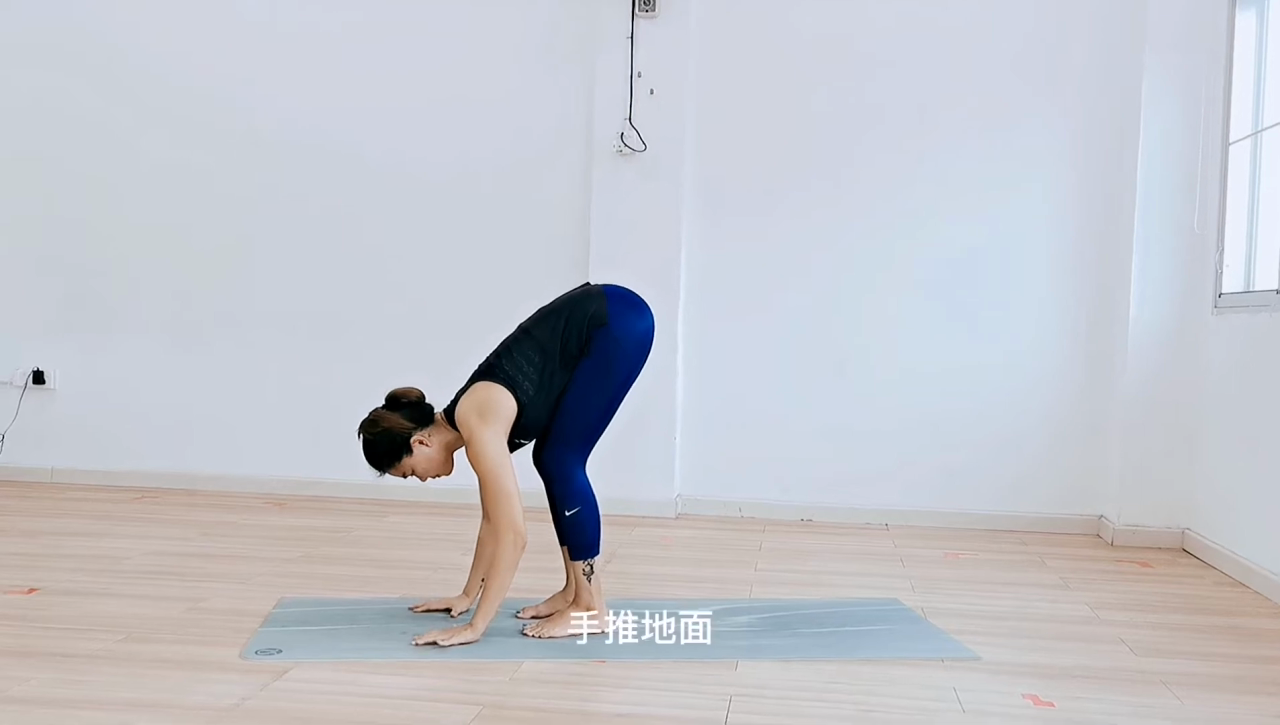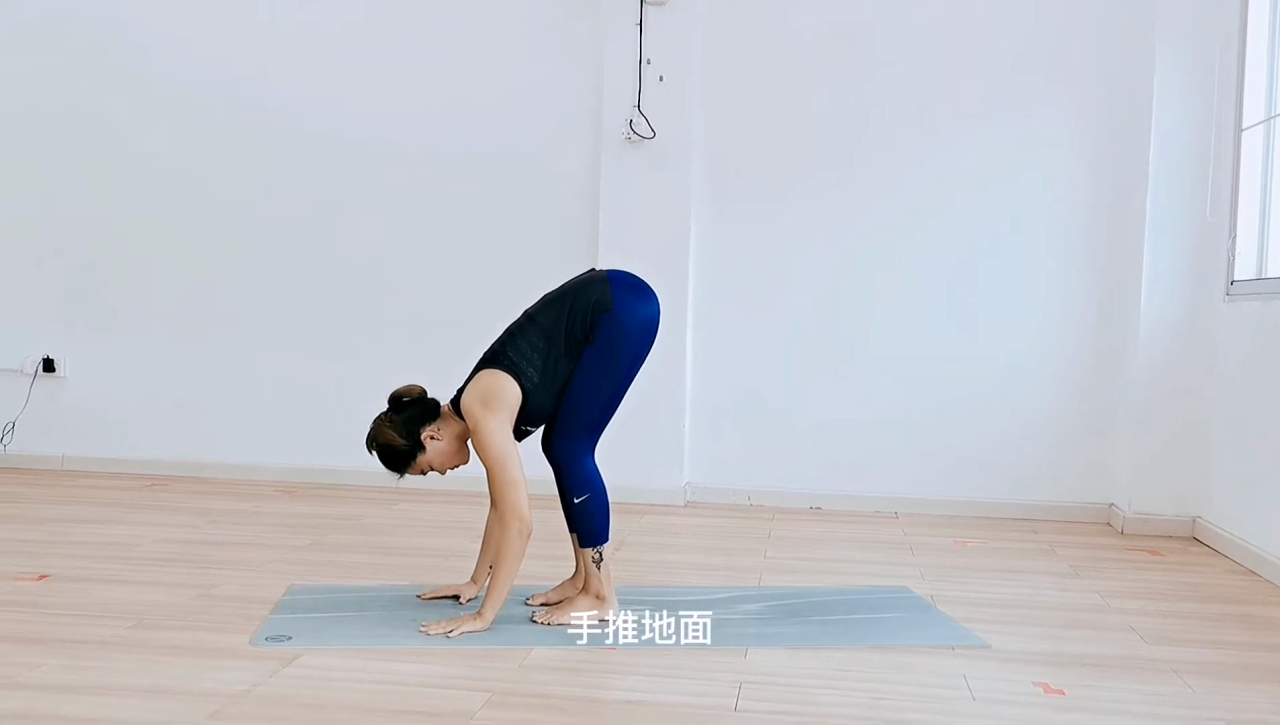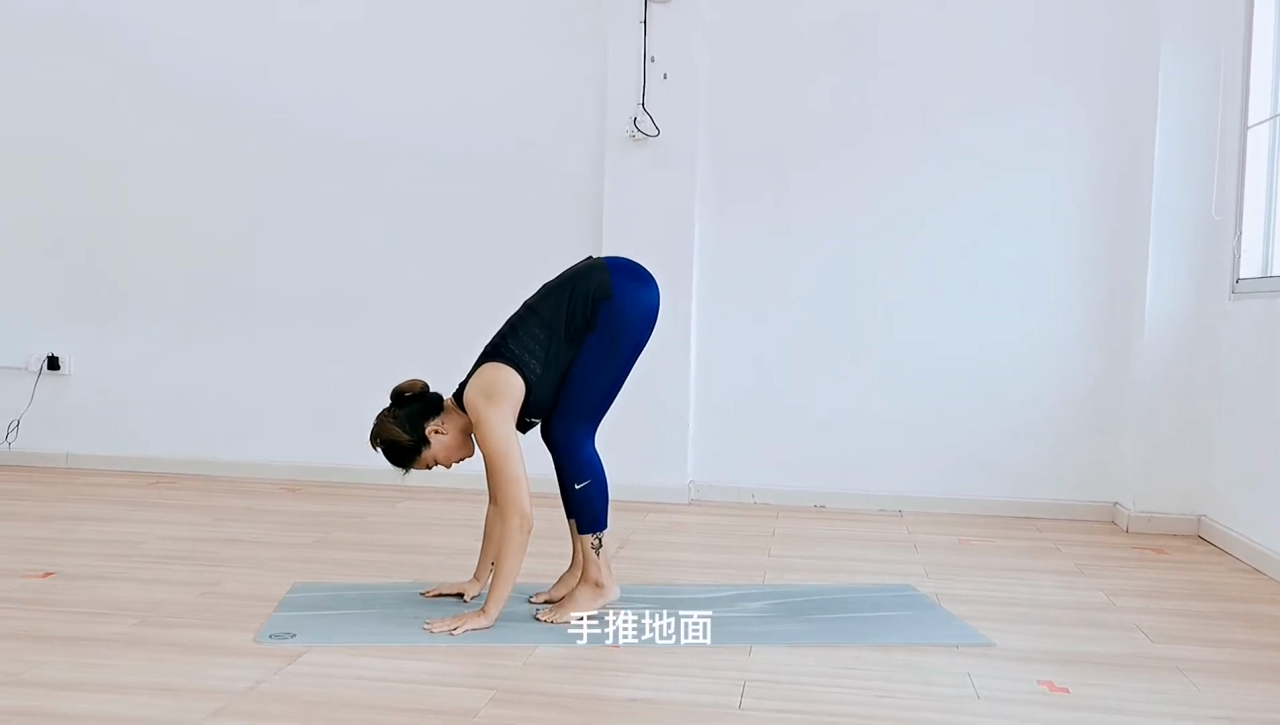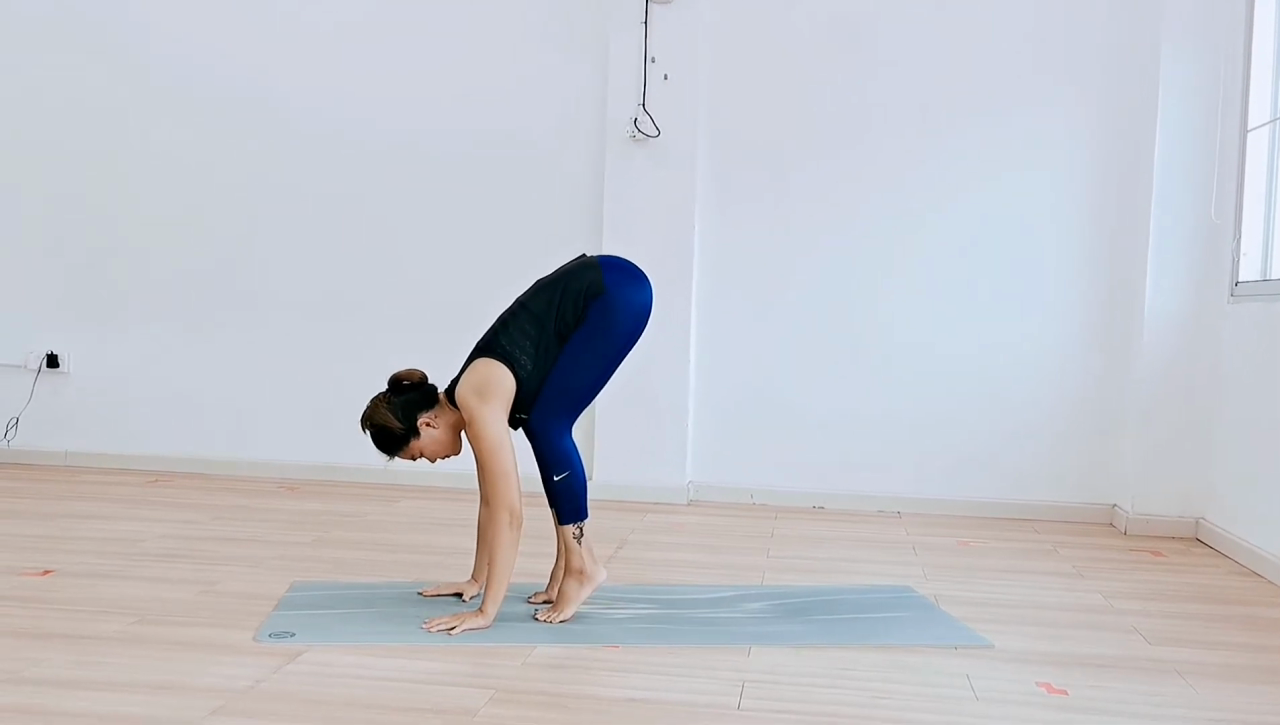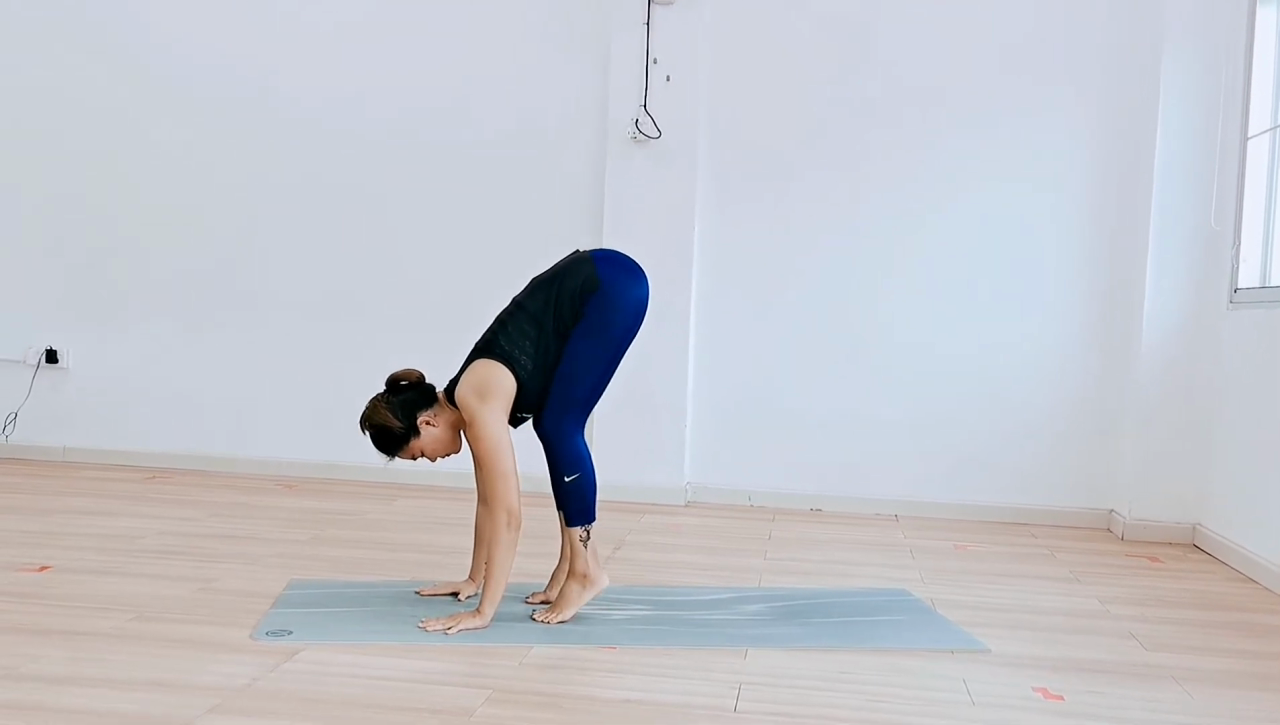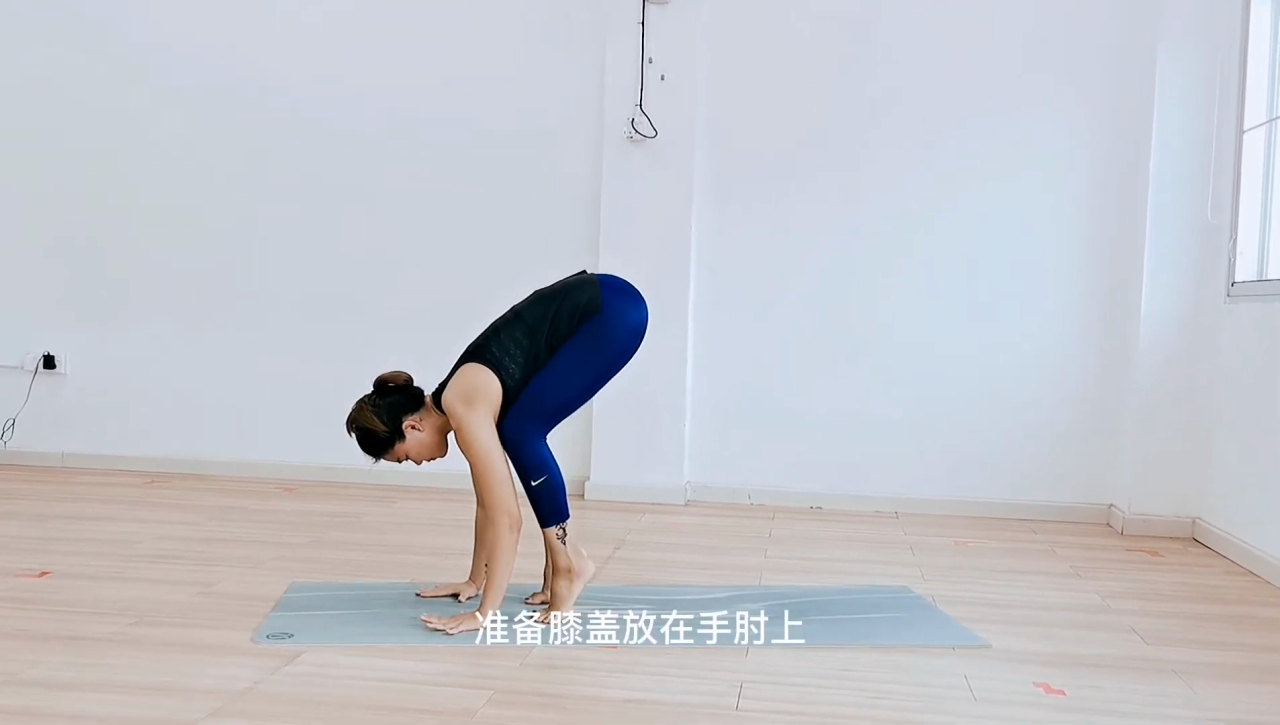
dt=0.7s
person 1, frame 1
left shoulder: (478, 428)
right shoulder: (469, 421)
left elbow: (512, 535)
right elbow: (494, 519)
left wrist: (475, 627)
right wrist: (468, 596)
left hip: (619, 322)
right hip: (595, 324)
left knee: (561, 462)
right knee: (551, 460)
left ankle: (591, 608)
right ankle: (575, 590)
person 1, frame 2
left shoulder: (483, 416)
right shoulder: (477, 409)
left elbow: (518, 522)
right elbow: (503, 506)
left wrist: (484, 615)
right wrist: (475, 583)
left hip: (624, 307)
right hip: (604, 308)
left knee: (571, 450)
right knee: (560, 447)
left ankle: (599, 593)
right ankle: (584, 576)
person 1, frame 3
left shoulder: (485, 408)
right shoulder: (475, 408)
left elbow: (519, 517)
right elbow: (500, 502)
left wrist: (488, 612)
right wrist: (478, 579)
left hip: (624, 294)
right hip: (600, 297)
left knee: (570, 436)
right knee: (558, 433)
left ankle: (597, 578)
right ankle: (581, 566)
person 1, frame 4
left shoulder: (477, 404)
right shoulder: (470, 402)
left elbow: (508, 512)
right elbow: (491, 499)
left wrist: (486, 612)
right wrist: (477, 579)
left hip: (618, 291)
right hip: (593, 294)
left knee: (547, 426)
right knee: (542, 427)
left ankle: (582, 566)
right ankle: (568, 564)
person 1, frame 5
left shoulder: (477, 403)
right shoulder: (467, 405)
left elbow: (506, 513)
right elbow: (488, 499)
left wrist: (484, 612)
right wrist: (474, 579)
left hip: (612, 286)
right hip: (590, 290)
left knee: (559, 428)
right knee: (552, 426)
left ankle: (585, 571)
right ankle: (570, 565)
person 1, frame 6
left shoulder: (464, 409)
right shoulder: (458, 403)
left elbow: (507, 517)
right elbow: (489, 502)
left wrist: (484, 614)
right wrist: (475, 581)
left hip: (614, 310)
right hip: (590, 311)
left knee: (520, 433)
right knee: (521, 436)
left ankle: (570, 563)
right ankle: (558, 567)
